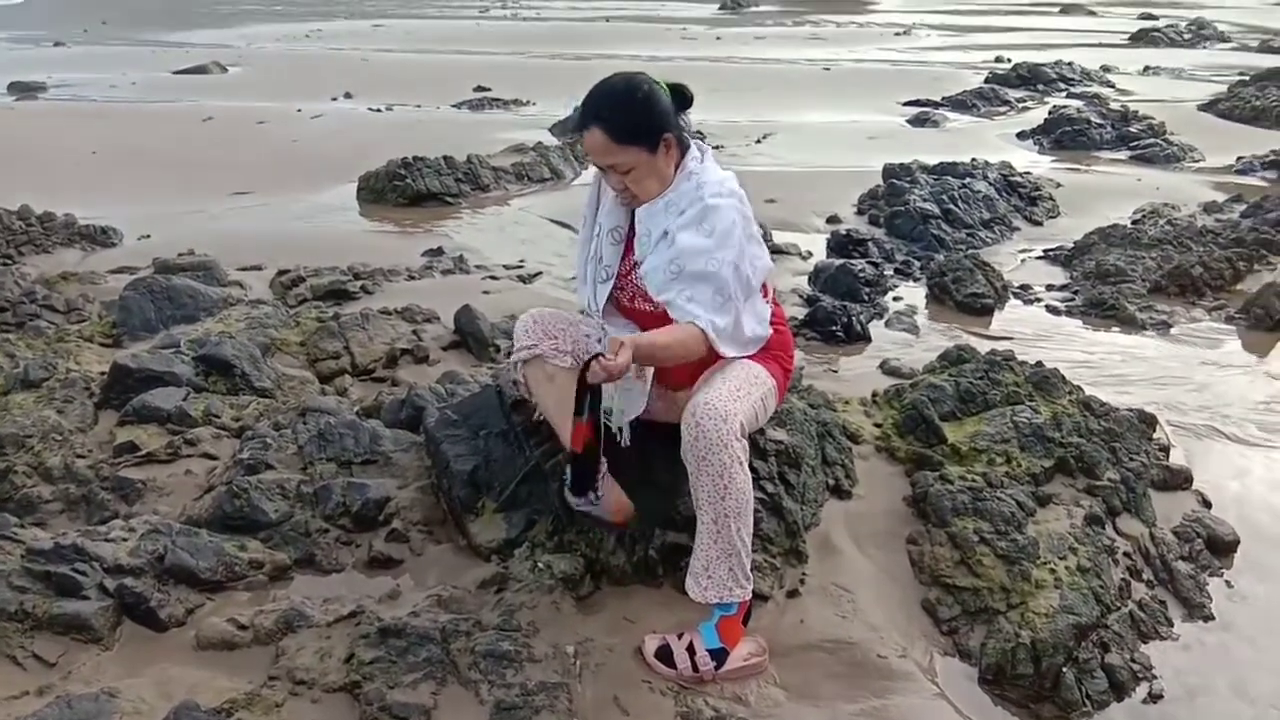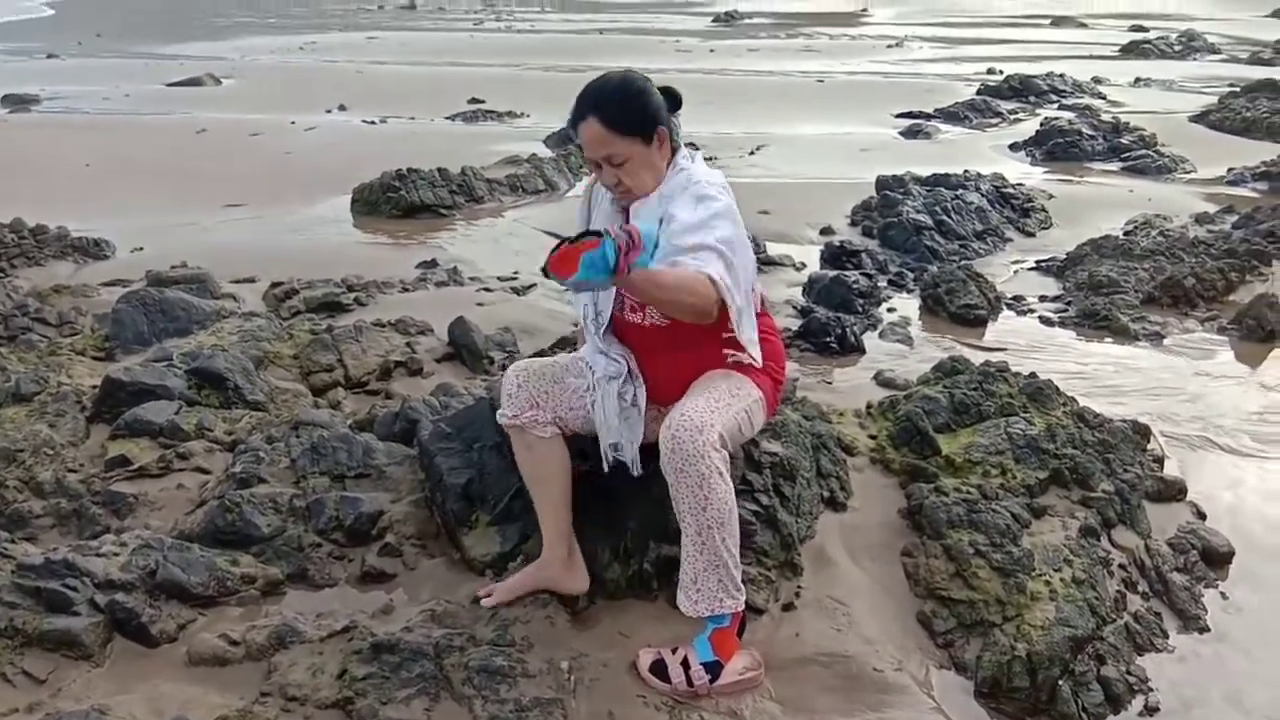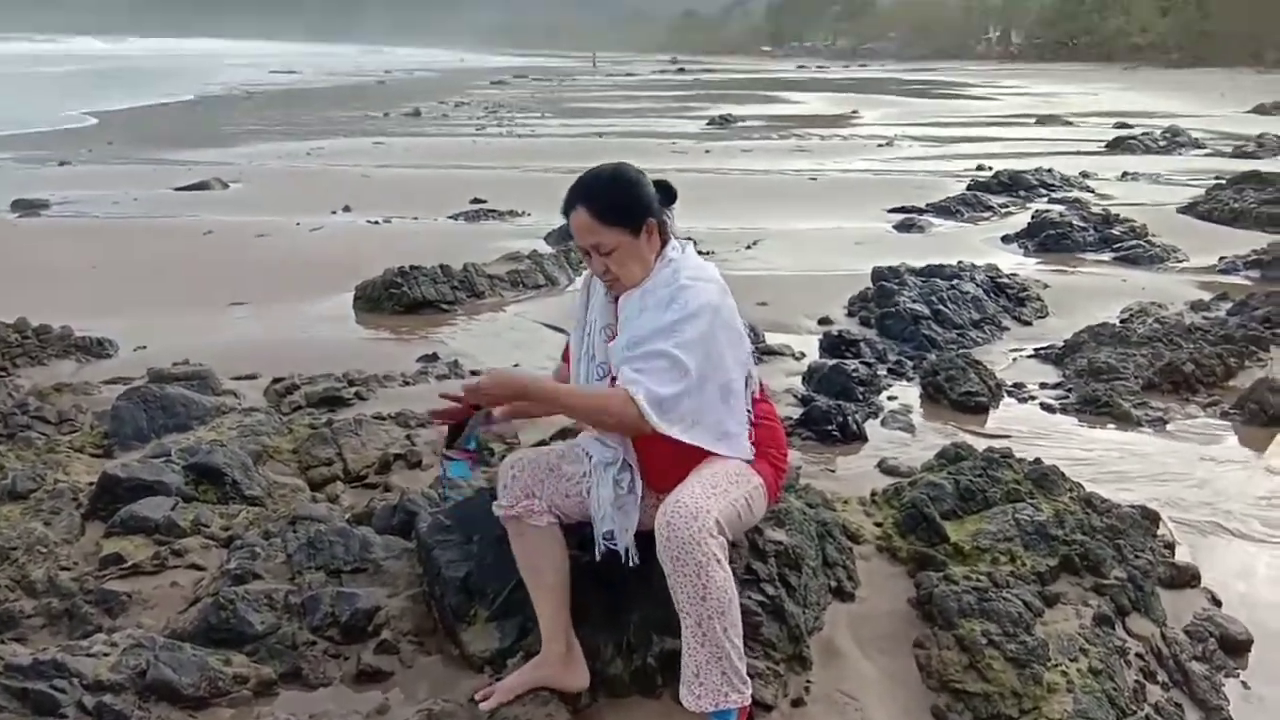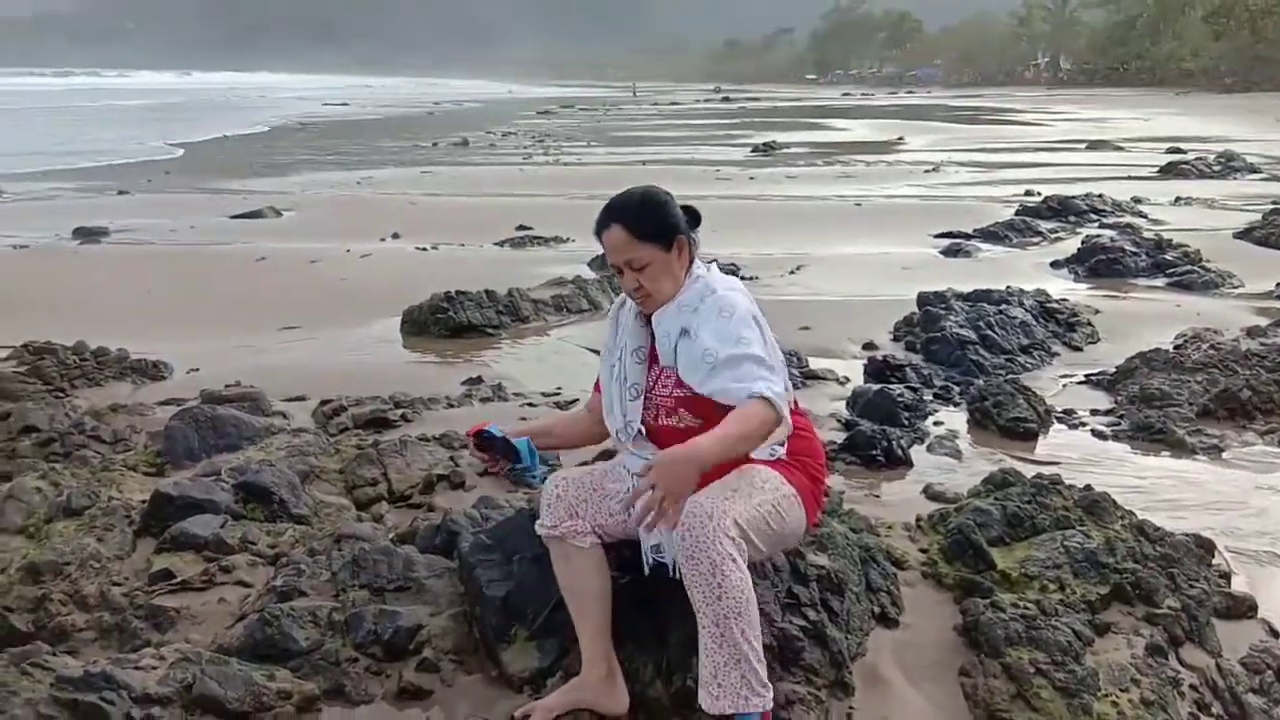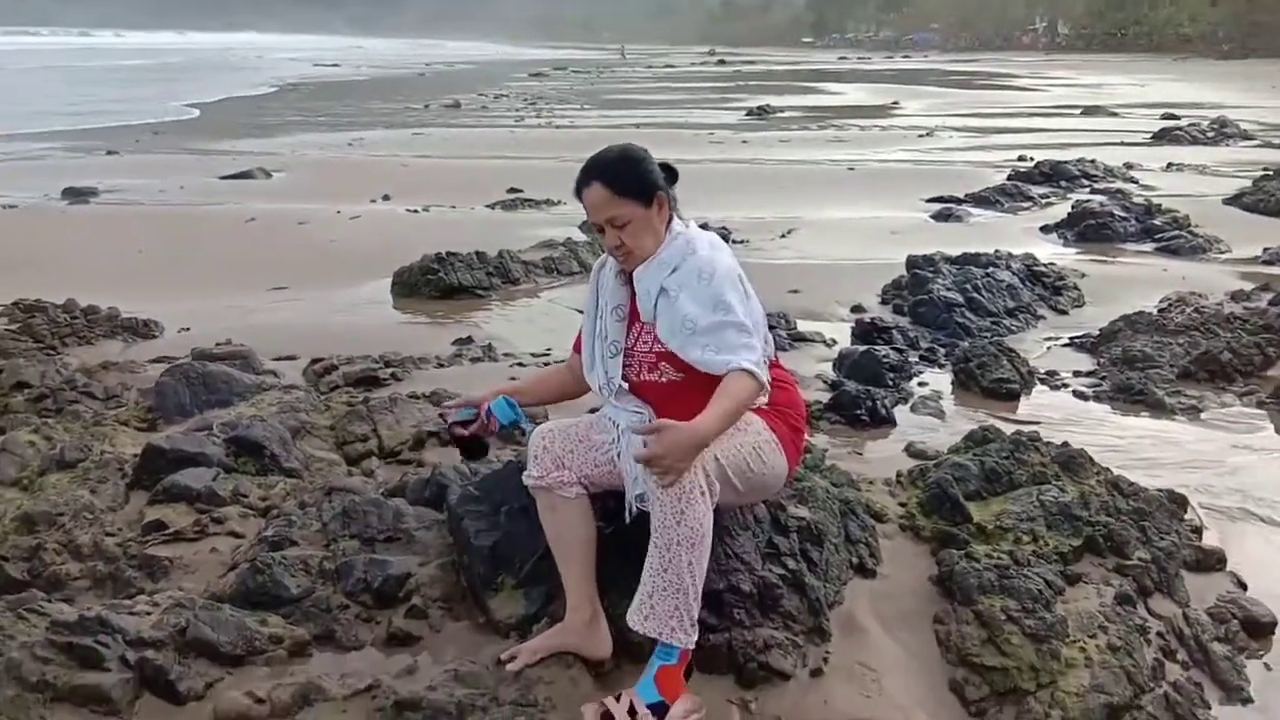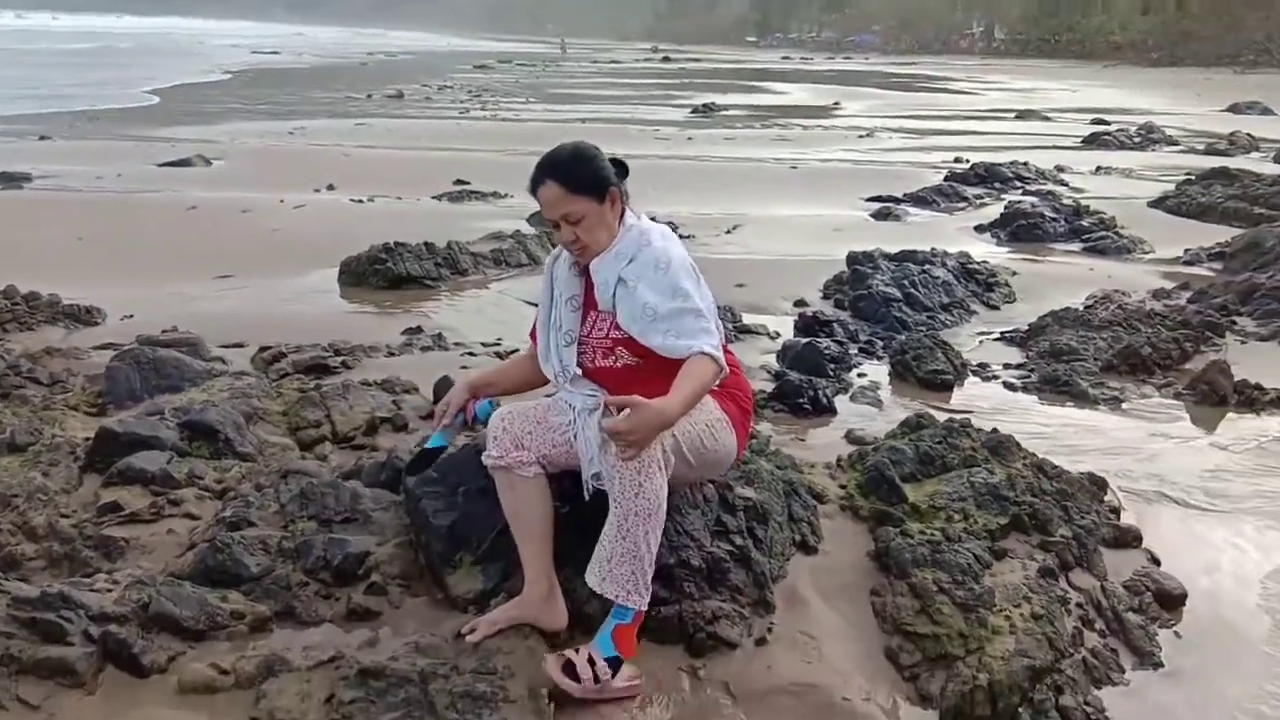
dt=0.3s
person 1, frame 1
left shoulder: (713, 206)
right shoulder: (617, 194)
left elbow: (700, 332)
right elbow: (606, 287)
left wrist: (639, 350)
right wrist: (593, 358)
left hip: (737, 353)
right hip: (648, 349)
left knee: (711, 419)
right knee: (535, 330)
left ankle: (729, 620)
right ankle: (602, 490)
person 1, frame 2
left shoulder: (701, 200)
right shoulder: (604, 195)
left elbow: (704, 301)
right elbow: (600, 301)
left wrist: (630, 271)
left hip: (727, 365)
right hip: (636, 368)
left knee: (689, 431)
right knee: (523, 385)
left ankle: (723, 632)
right ankle: (561, 559)
person 1, frame 3
left shoulder: (690, 294)
right shoulder: (603, 290)
left elbow: (637, 411)
right elbow: (576, 384)
left wrist: (522, 390)
right wrist: (494, 404)
left hip: (728, 456)
right hip: (638, 459)
left knee: (683, 521)
right knee: (521, 481)
right ankle: (560, 655)
person 1, frame 4
left shoulder: (721, 307)
right shoulder: (631, 315)
left elbow: (763, 406)
right elbow: (603, 414)
left wrist: (694, 456)
right wrist: (526, 436)
left hip: (771, 470)
right hip: (677, 468)
left knee: (704, 526)
right knee: (563, 498)
right ankle: (599, 677)
person 1, frame 5
left shoulder: (701, 265)
right shoulder: (611, 275)
left elbow: (747, 370)
right elbow: (583, 369)
left wrist: (696, 435)
right wrist: (505, 395)
left hip: (754, 426)
right hip: (658, 423)
left knee: (681, 468)
right knee: (550, 448)
left ankle: (669, 672)
right ankle: (584, 621)
person 1, frame 6
left shoulder: (655, 255)
right shoulder: (564, 267)
left elbow: (705, 354)
right elbow: (543, 360)
left wrist: (663, 412)
right wrist: (474, 385)
left hip: (704, 411)
right hip: (611, 406)
left knee: (640, 442)
right knee: (508, 430)
left ankle: (623, 630)
right ankle: (541, 595)
